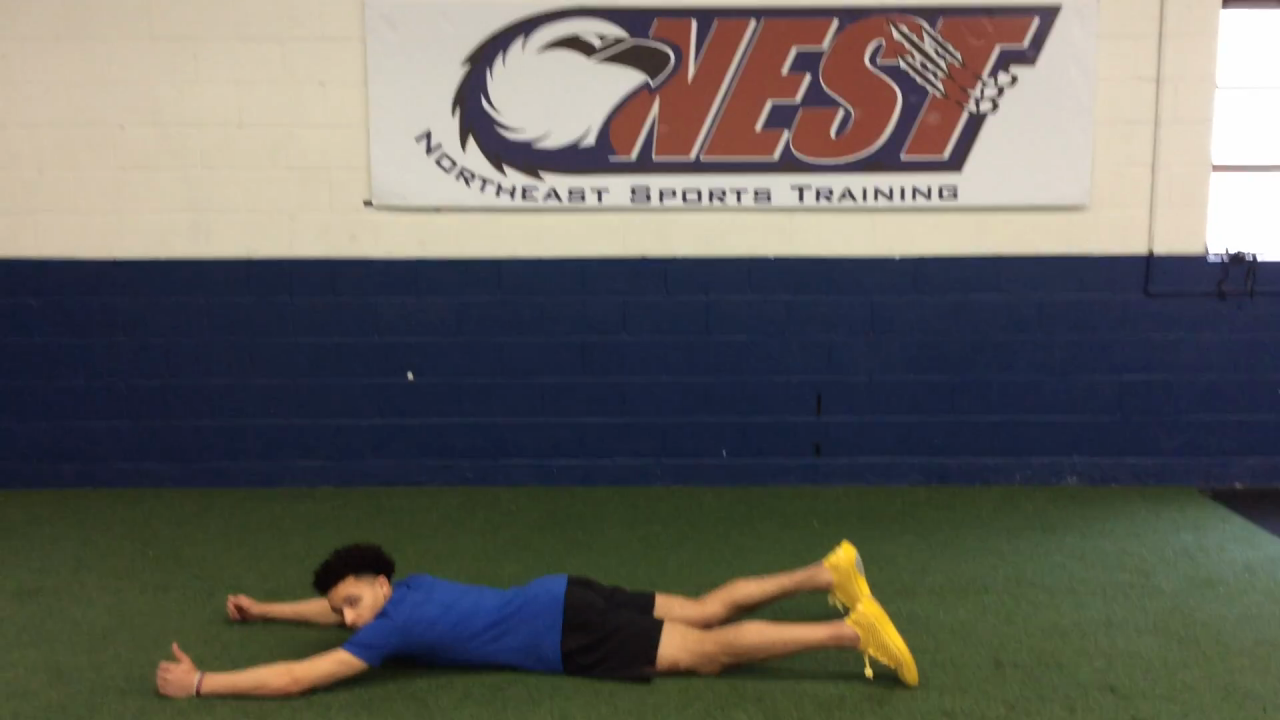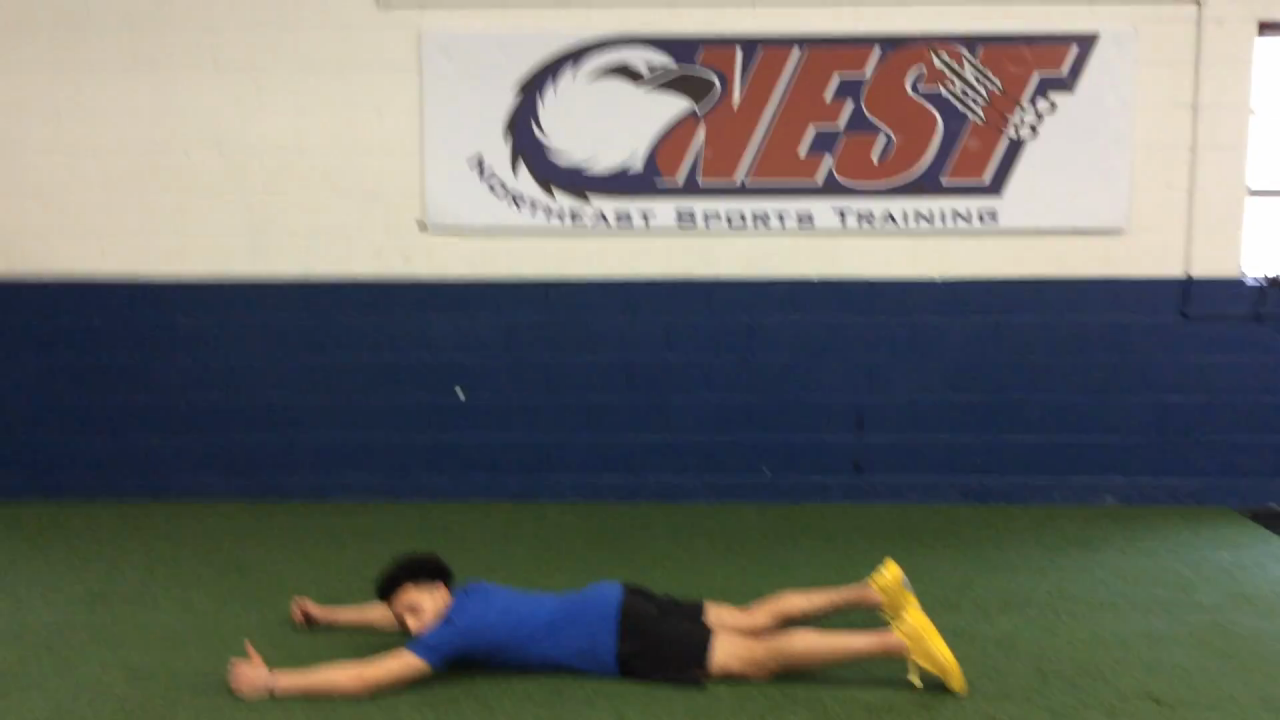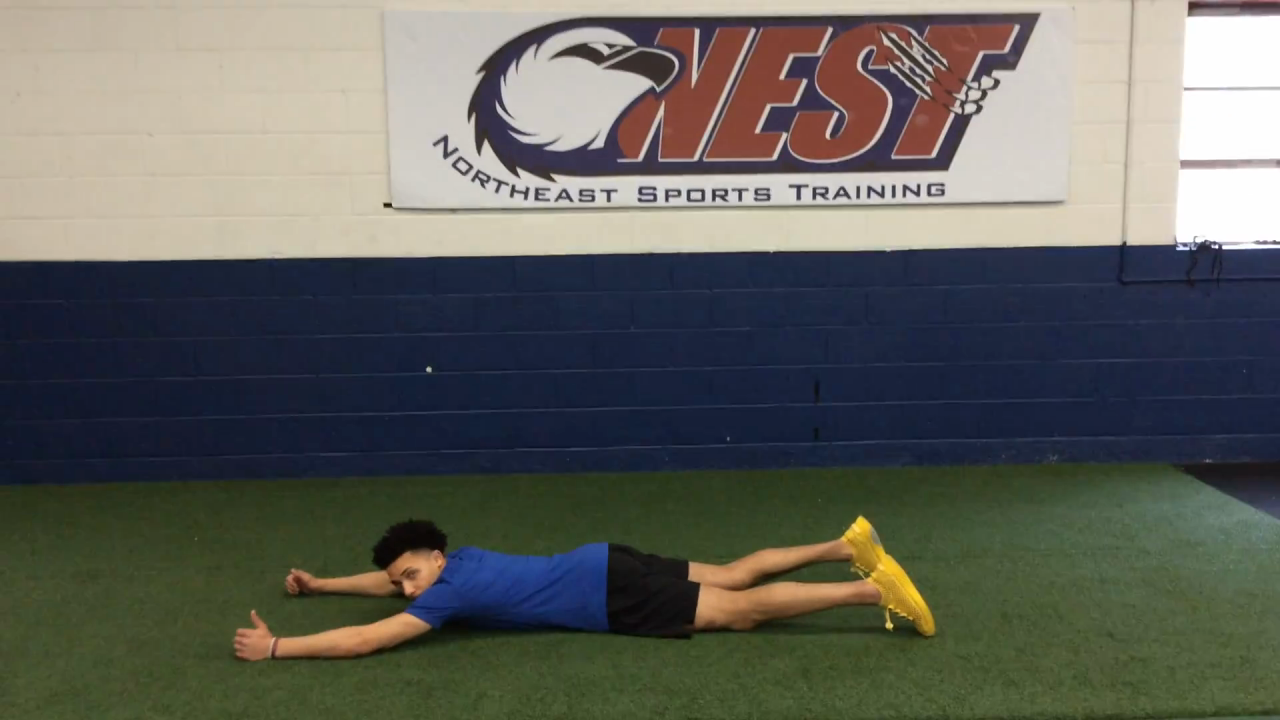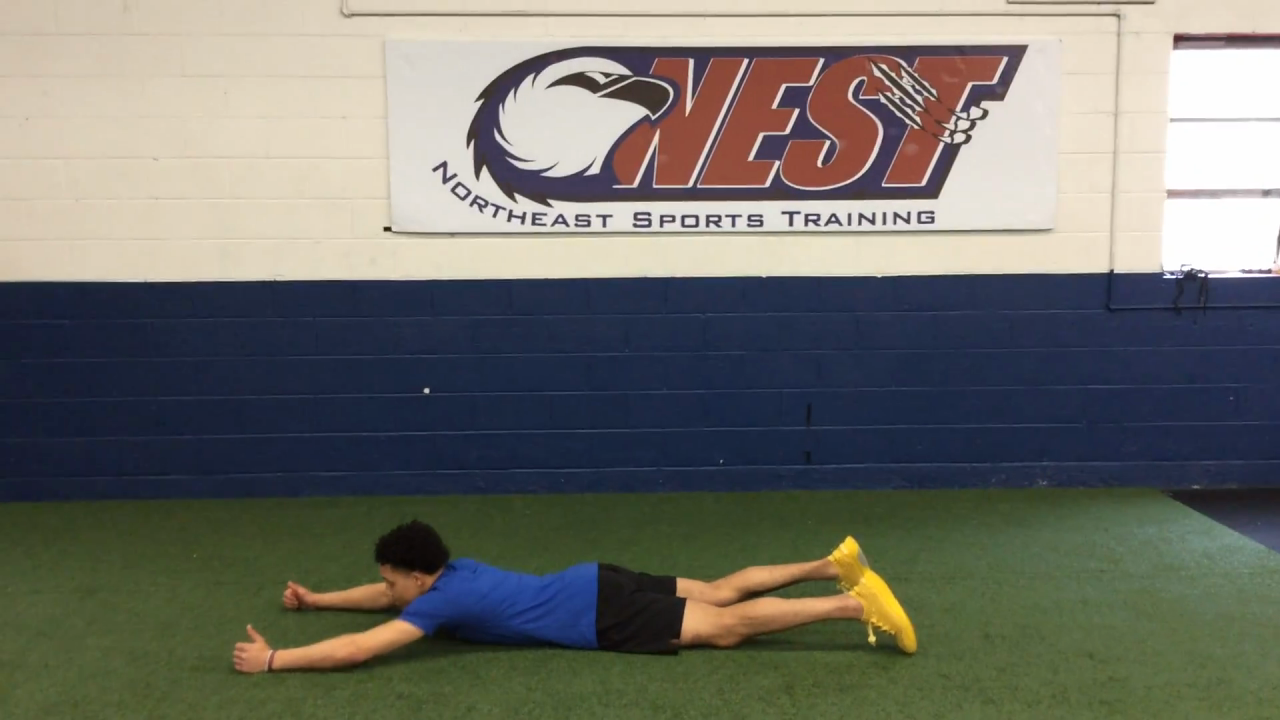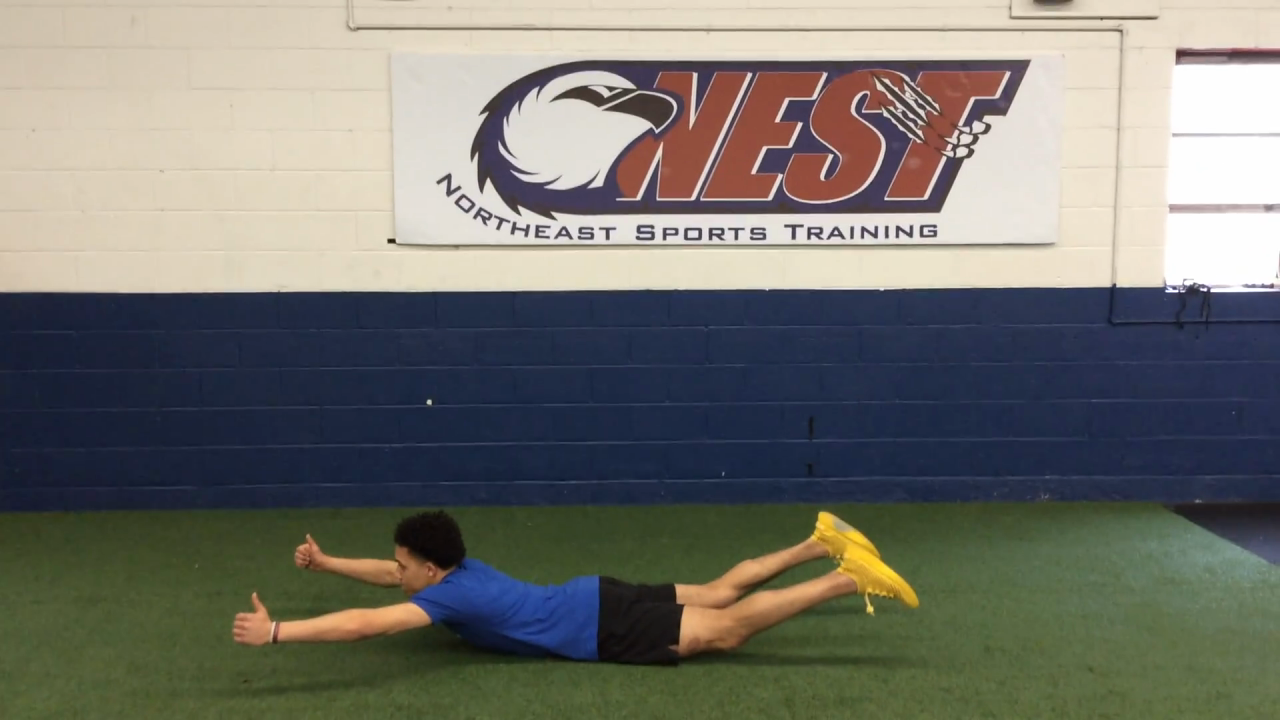
dt=1s
person 1, frame 1
left shoulder: (394, 625)
right shoulder: (408, 589)
left elbow: (295, 680)
right elbow: (341, 607)
left wrist: (202, 685)
right wrist: (264, 609)
left hip: (569, 633)
right hip: (565, 601)
left knee: (708, 652)
right knee: (705, 610)
left ankle: (851, 629)
right ankle: (827, 572)
person 1, frame 2
left shoulder: (455, 629)
right shoulder: (465, 596)
left elbow: (362, 679)
right elbow: (398, 607)
left wrist: (272, 682)
right wrist: (329, 614)
left hip: (622, 641)
right hip: (618, 609)
left knee: (757, 657)
right knee: (751, 619)
left ankle: (896, 640)
right ankle: (874, 589)
person 1, frame 3
left shoulder: (450, 590)
right shoulder: (451, 562)
left elbow: (364, 641)
right elbow: (386, 579)
left wrist: (276, 647)
right wrist: (319, 583)
left hip: (609, 594)
right hip: (603, 566)
left knee: (739, 611)
right knee: (732, 576)
left ankle: (870, 588)
right ankle: (846, 548)
person 1, frame 4
left shoulder: (440, 602)
right shoulder: (448, 570)
left elbow: (359, 649)
right elbow: (385, 595)
left wrist: (273, 659)
right wrist: (317, 599)
left hip: (599, 617)
right hip: (594, 587)
left knee: (725, 627)
right knee: (721, 591)
left ankle: (855, 603)
right ankle: (832, 565)
person 1, frame 5
left shoulder: (446, 597)
right shoulder: (457, 567)
left elbow: (362, 625)
right elbow: (392, 575)
left wrist: (275, 632)
right wrist: (326, 563)
left hip: (603, 628)
right hip: (598, 600)
left knee: (727, 630)
right knee: (718, 593)
left ankle: (850, 577)
right ankle: (820, 543)
